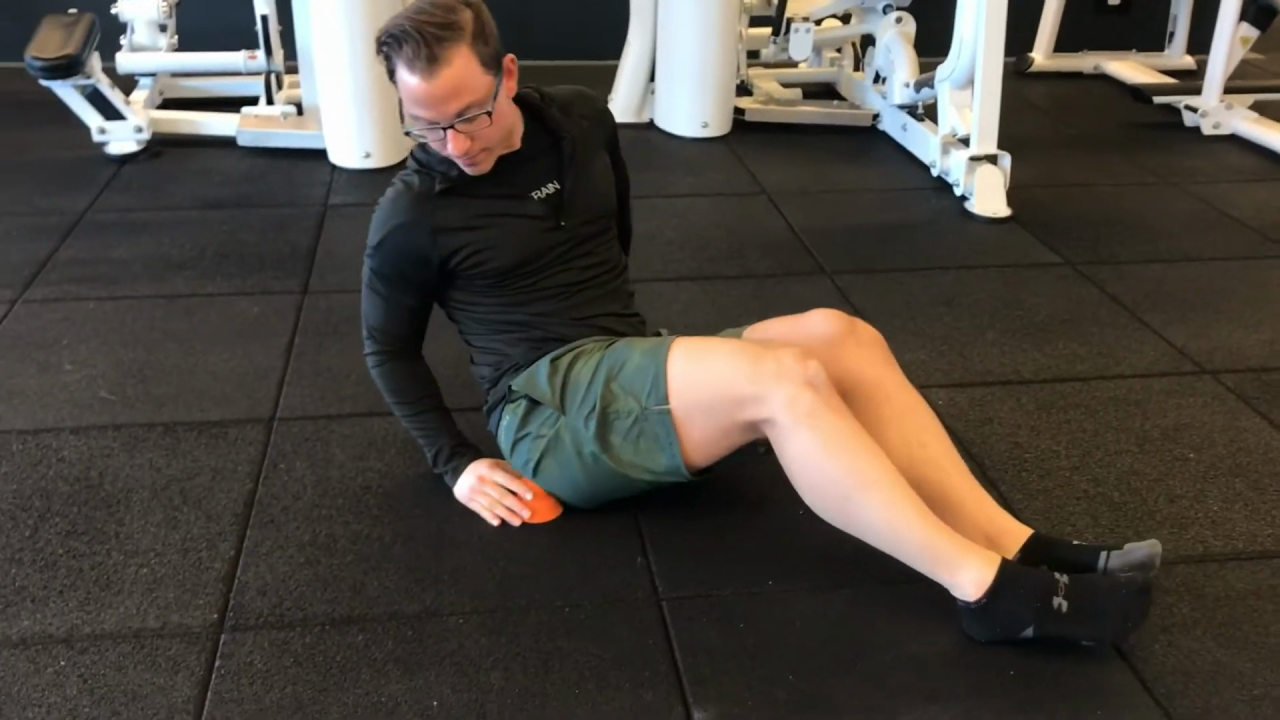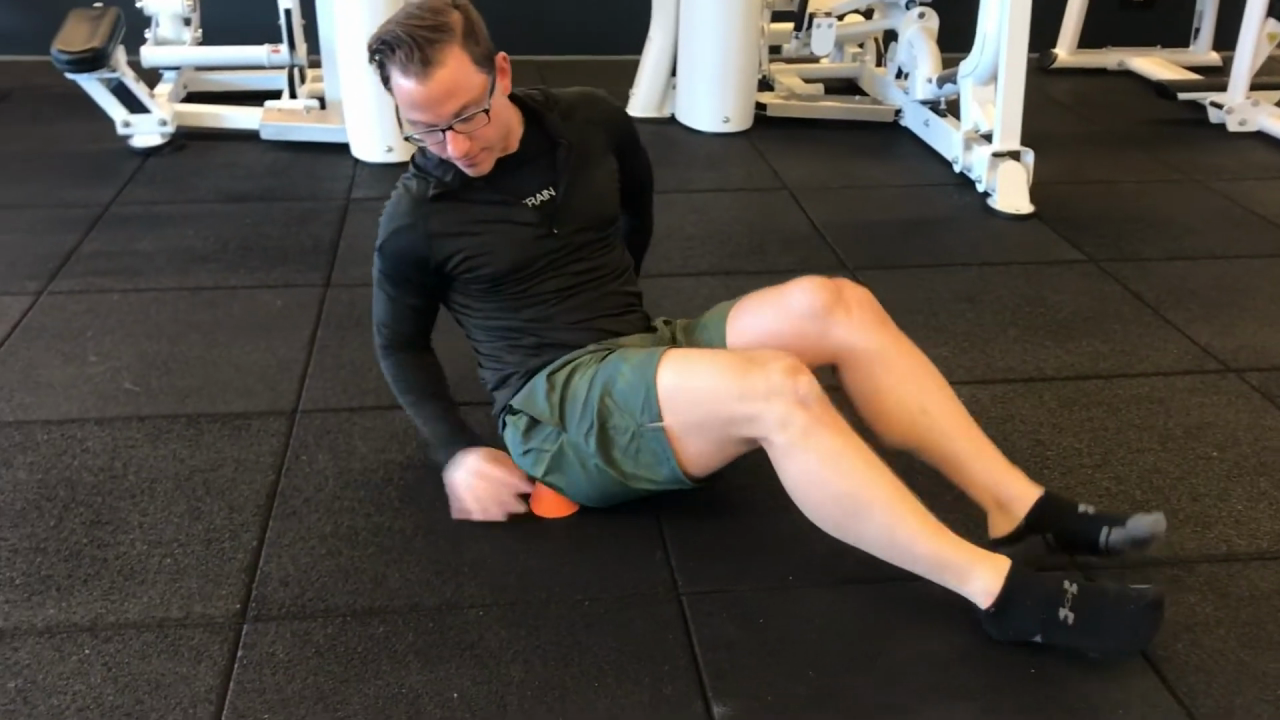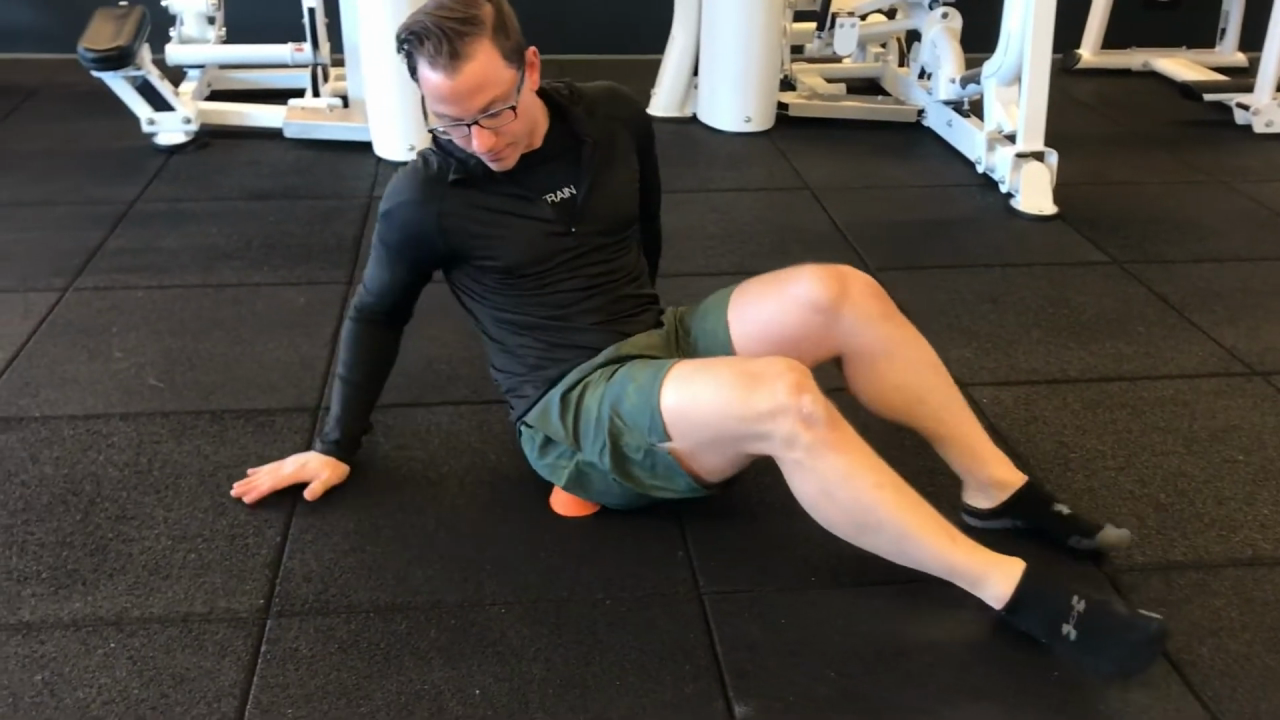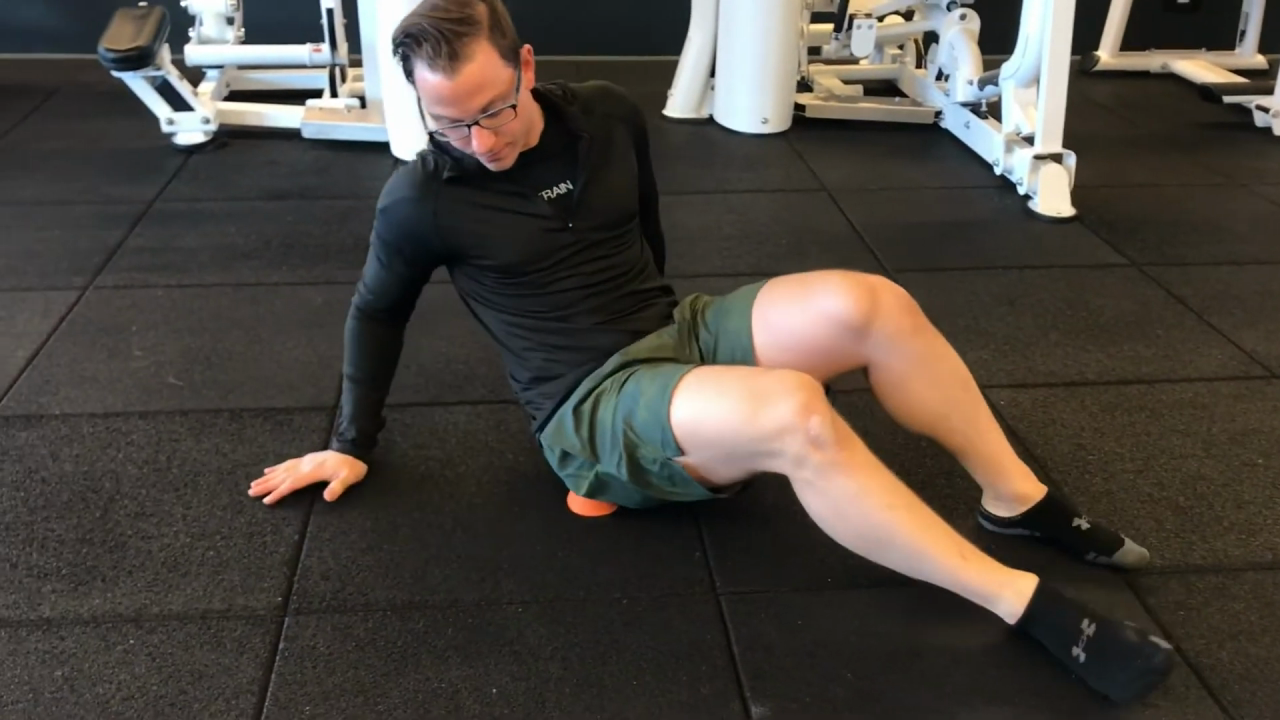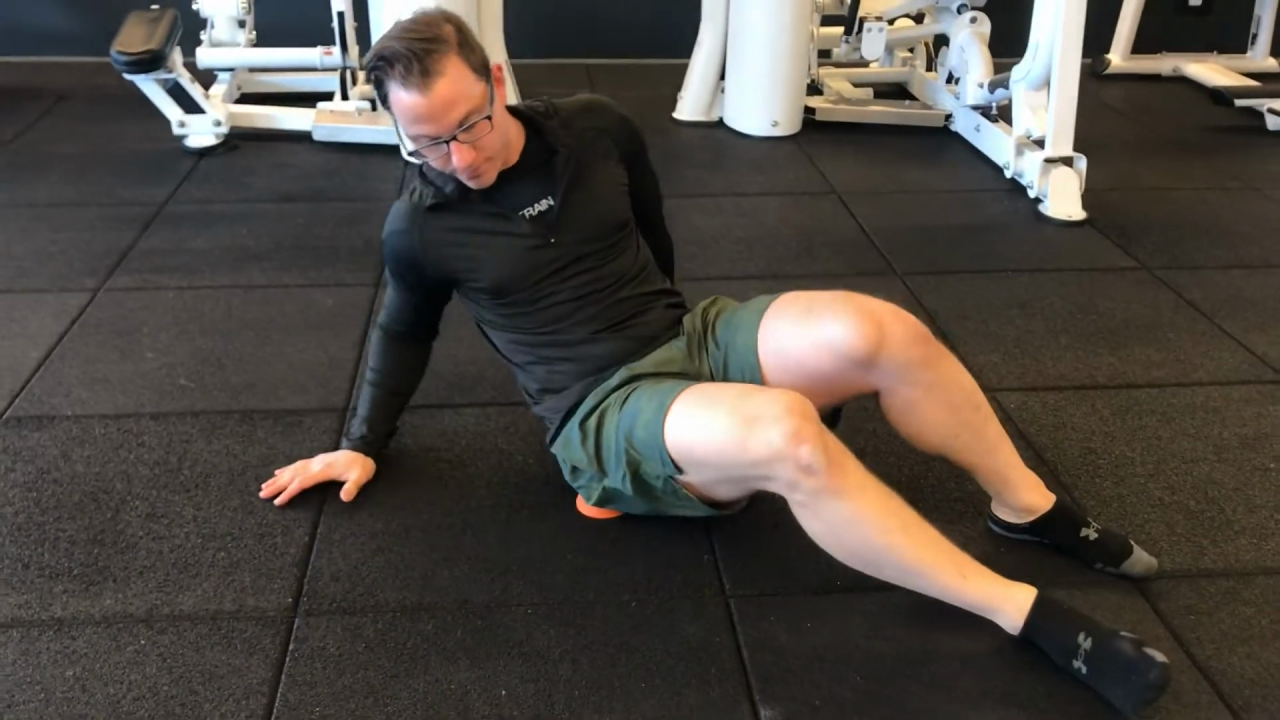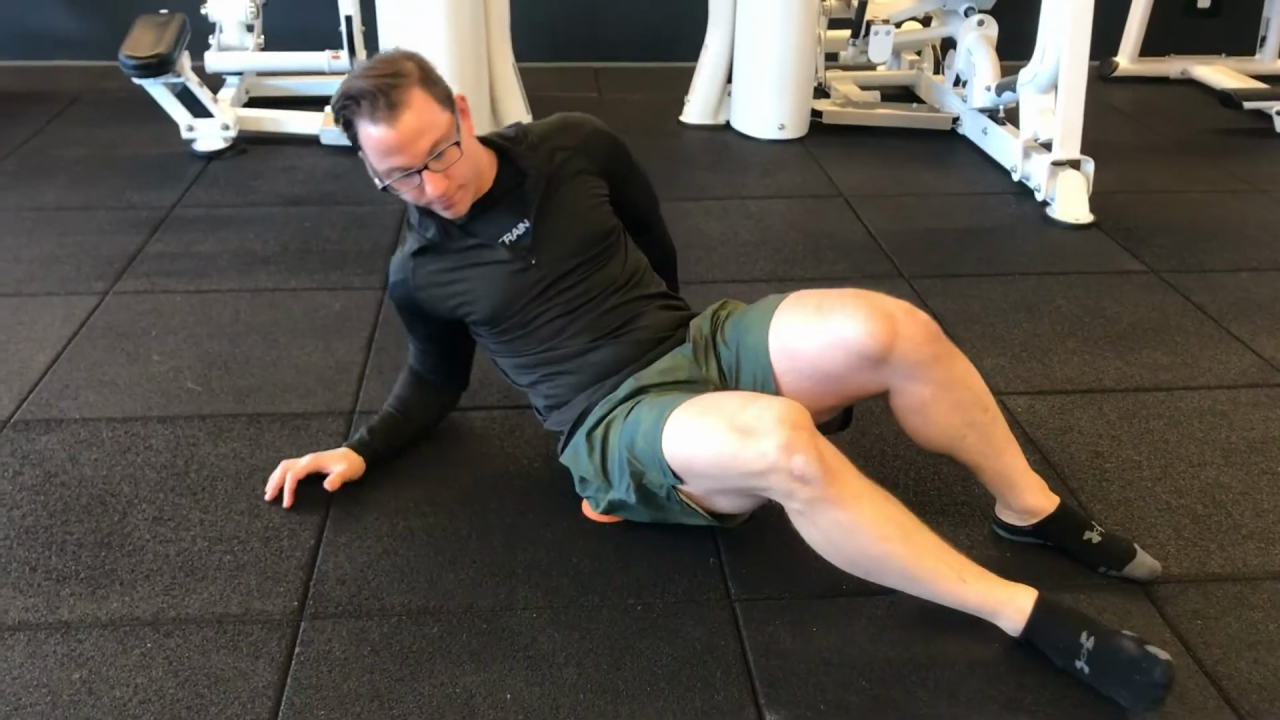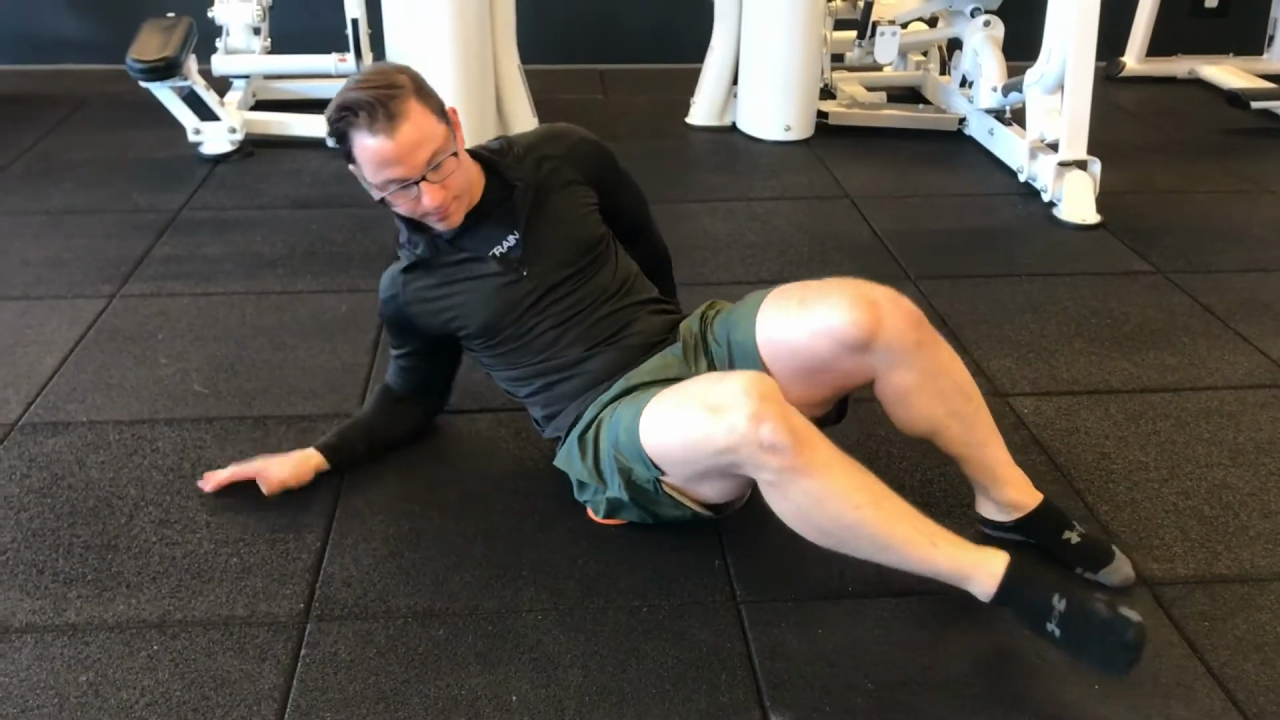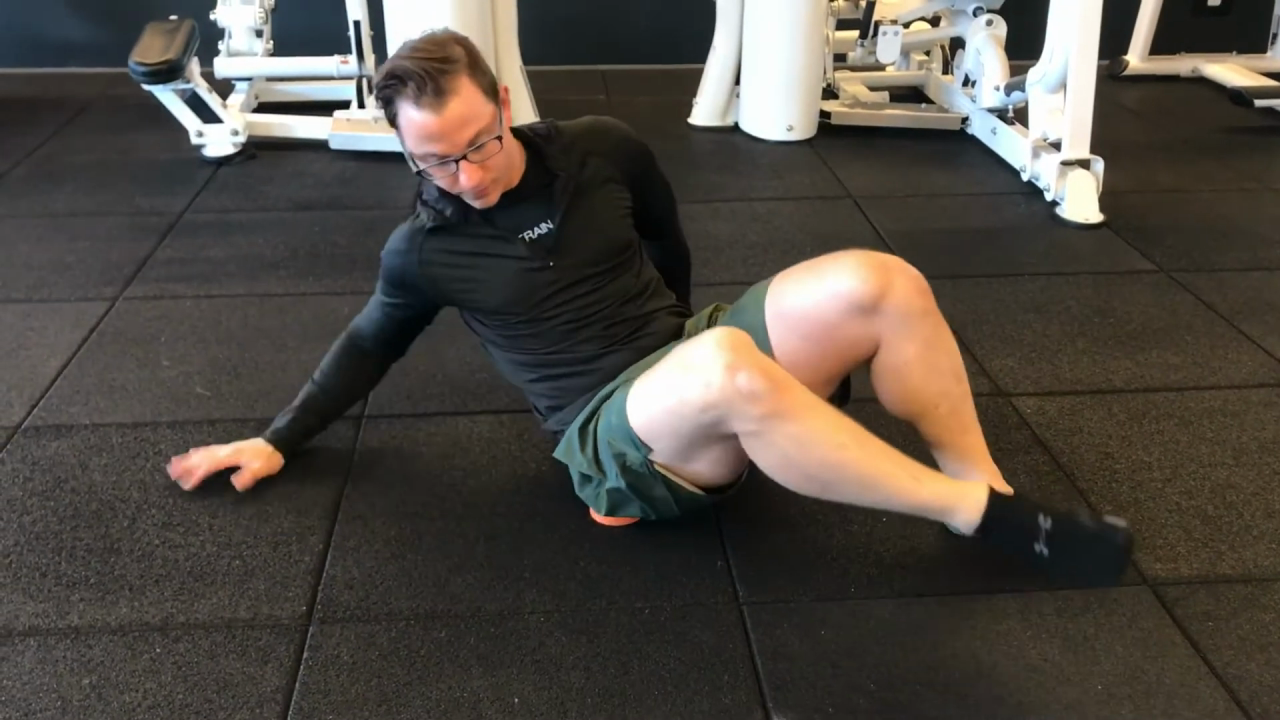
dt=0.3s
person 1, frame 1
left shoulder: (578, 119)
right shoulder: (413, 215)
right elbow: (389, 348)
right wrist: (455, 463)
left hip: (633, 372)
right hip: (550, 412)
left knee: (842, 338)
right knee: (785, 378)
left ankle: (1011, 547)
right ankle: (989, 590)
person 1, frame 2
left shoulder: (588, 124)
right shoulder: (416, 219)
right elbow: (398, 339)
right wrist: (458, 448)
left hip: (650, 353)
right hip: (561, 417)
left knee: (832, 303)
right knee: (779, 386)
left ankle: (1021, 512)
right ankle: (998, 592)
person 1, frame 3
left shoulder: (612, 117)
right shoulder: (424, 201)
right elbow: (375, 315)
right wrist: (337, 447)
left hip: (664, 341)
right hip: (576, 414)
left knee: (833, 293)
right knee: (784, 397)
left ankle: (1001, 491)
right ankle: (1016, 593)
person 1, frame 4
left shoulder: (605, 115)
right shoulder: (420, 202)
right elbow: (377, 314)
right wrist: (351, 446)
left hip: (684, 329)
right hip: (595, 408)
left knee: (869, 306)
right knee: (792, 411)
left ankle: (1019, 501)
right ankle: (1029, 605)
person 1, frame 5
left shoulder: (594, 129)
right shoulder: (420, 228)
right elbow: (404, 332)
right wrist: (362, 445)
left hip: (695, 336)
right hip: (608, 418)
left knee: (878, 335)
right knee: (784, 433)
left ankle: (1029, 508)
right ankle: (1028, 614)
person 1, frame 6
left shoulder: (572, 147)
right shoulder: (420, 275)
right elbow: (437, 381)
right wrist: (357, 453)
left hip: (709, 340)
right hip: (620, 426)
left knee: (891, 332)
right knee: (784, 443)
left ankle: (1031, 510)
right ankle: (1030, 618)
person 1, frame 7
left shoulder: (561, 157)
right shoulder: (411, 287)
right elbow: (412, 400)
right wrist: (315, 455)
left hip: (699, 340)
right hip: (613, 429)
left knee: (873, 317)
right knee: (754, 415)
left ankle: (1012, 505)
right ankle: (1005, 581)
person 1, frame 8
left shoulder: (602, 150)
right shoulder: (421, 253)
right elbow: (370, 345)
right wrist: (277, 441)
left hip: (700, 358)
right hip: (617, 439)
left knee: (879, 285)
right knee: (724, 372)
left ankle: (984, 502)
right ankle: (992, 513)
